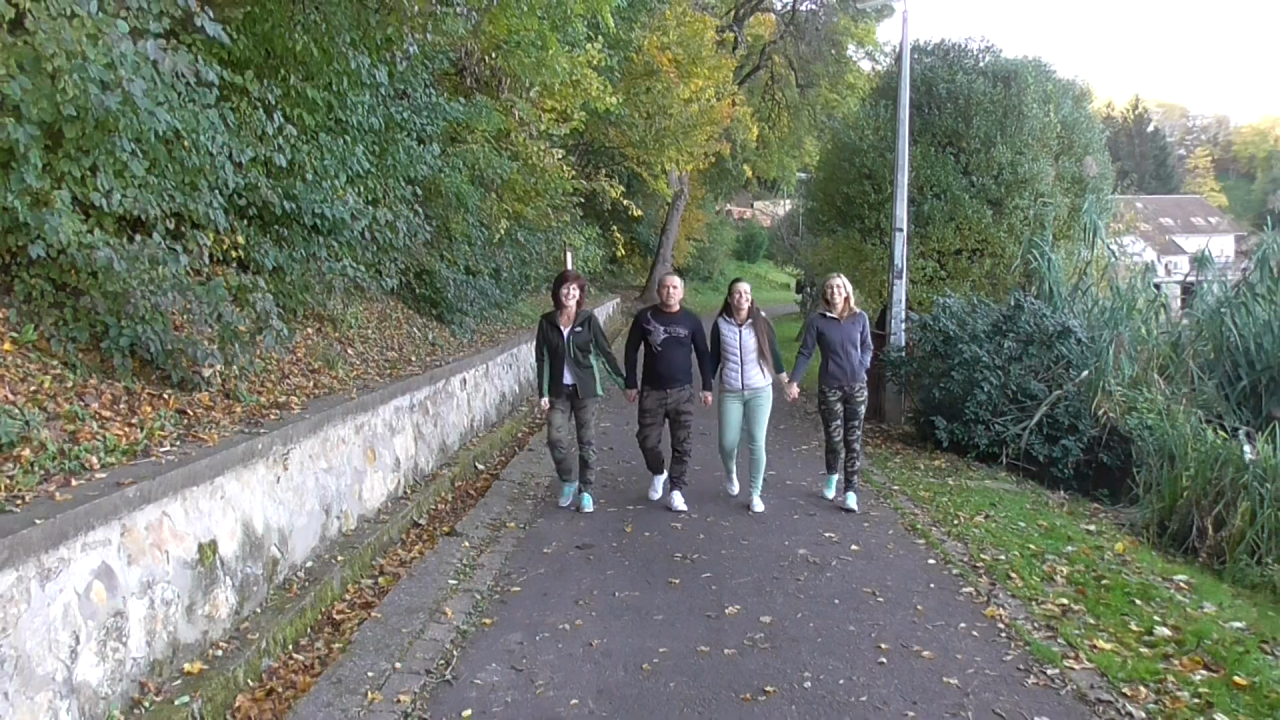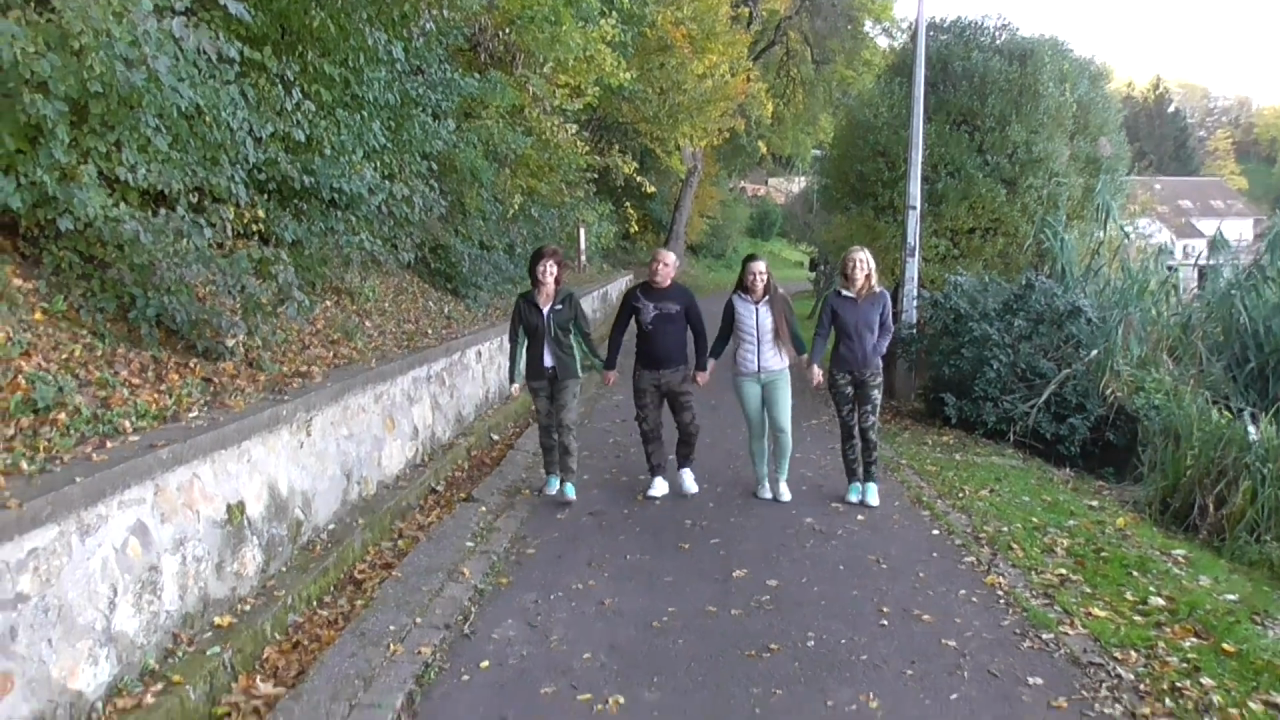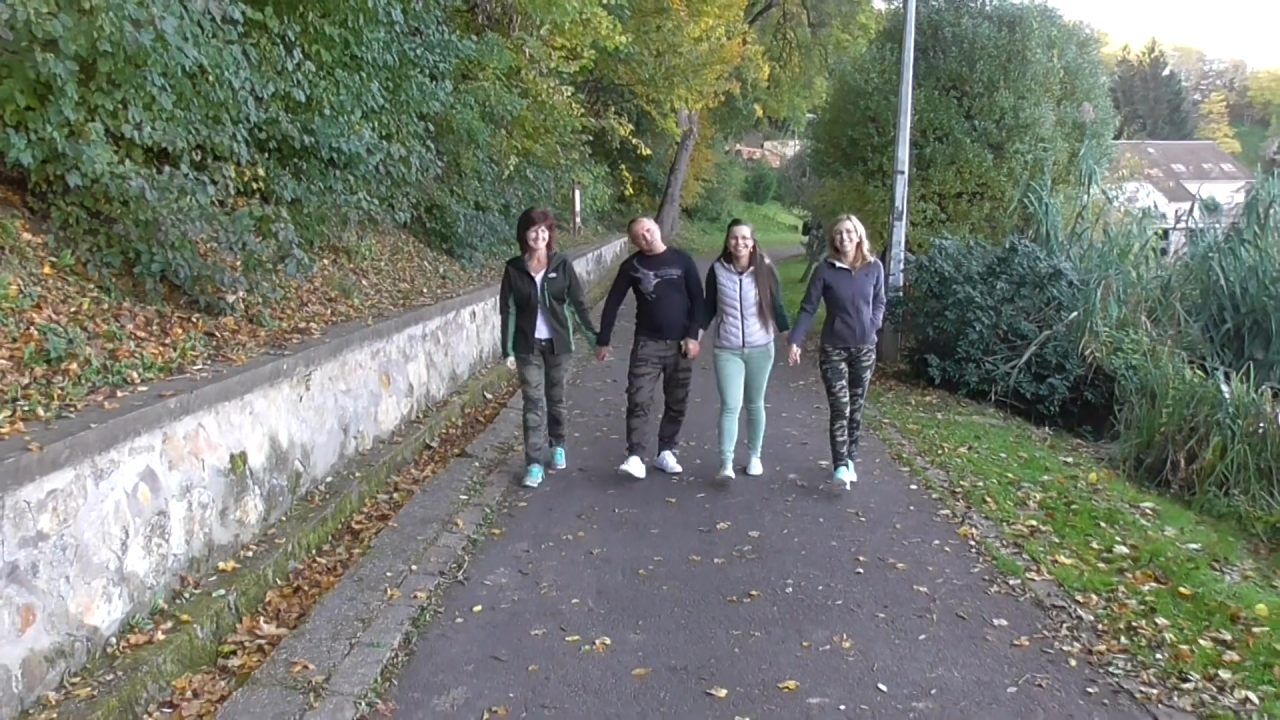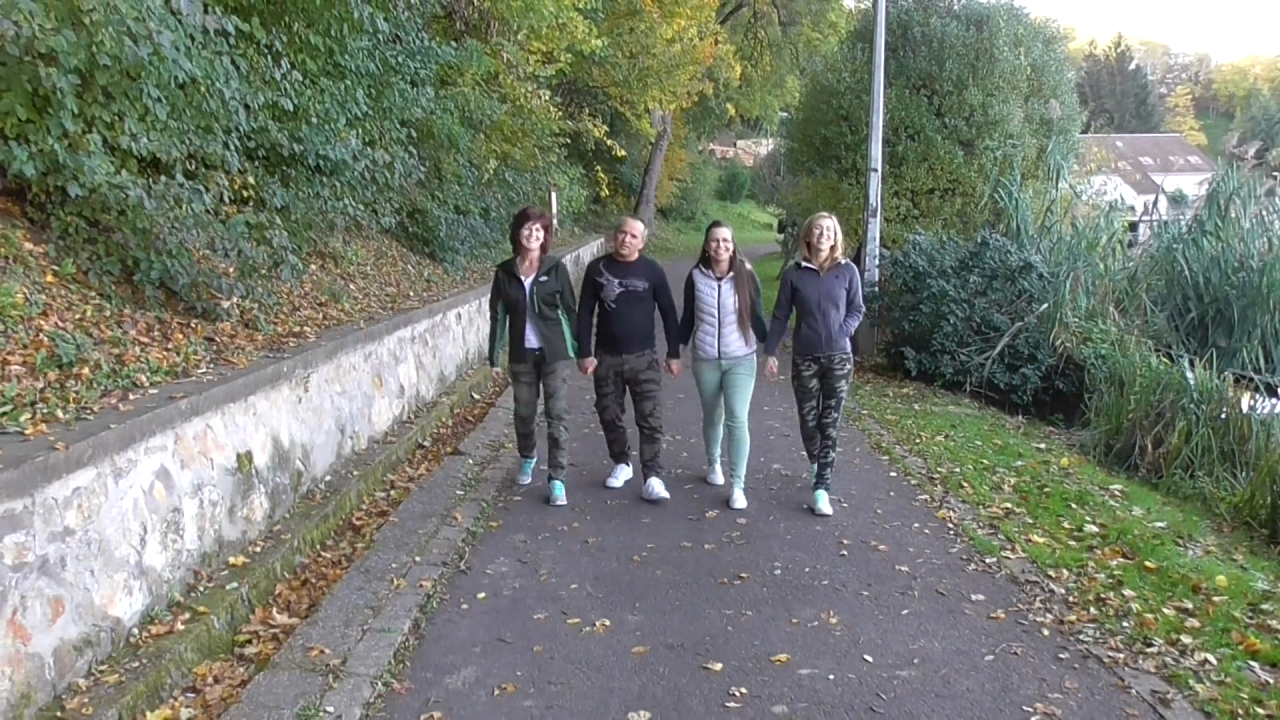
dt=1s
person 1, frame 1
left shoulder: (589, 320)
right shoulder: (547, 322)
left elbow: (605, 353)
right elbow: (542, 359)
left wrist: (624, 382)
right wrist: (543, 392)
left hip: (586, 389)
right hip: (558, 390)
left knee: (586, 441)
right knee: (556, 440)
left ankle: (585, 491)
right ankle: (568, 483)
person 1, frame 2
left shoulder: (569, 299)
right shoulder: (524, 302)
left elbow: (583, 334)
right elbow: (516, 340)
left wrist: (601, 364)
right wrist: (513, 377)
left hip: (567, 372)
right hip: (538, 374)
left knee: (566, 425)
right knee: (546, 427)
left ankle: (568, 483)
right ankle: (552, 474)
person 1, frame 3
left shoulder: (562, 265)
right shoulder: (514, 268)
left elbow: (578, 304)
right elbow: (507, 310)
left wrist: (594, 339)
right wrist: (507, 349)
left hip: (558, 343)
right hip: (528, 346)
left knee: (556, 398)
right knee: (533, 403)
left ankle: (557, 446)
right ankle: (534, 465)
person 1, frame 4
left shoulder: (556, 268)
right shoulder: (505, 272)
left elbow: (570, 310)
right elbow: (497, 316)
left wrist: (581, 351)
right wrist: (493, 357)
left hip: (555, 353)
right hip: (522, 355)
left knee: (556, 415)
right knee: (524, 414)
left ankle: (557, 480)
right ankle: (528, 457)
person 2, frame 1
left shoulder: (860, 318)
right shoulder: (817, 320)
left elbow: (867, 347)
right elbow: (805, 353)
left wrist: (861, 367)
right wrist: (794, 381)
left hip: (857, 386)
right hip: (830, 387)
left knee: (853, 441)
right knee: (834, 440)
left ankle: (850, 491)
right ankle: (831, 476)
person 2, frame 2
left shoulder: (881, 297)
right shoulder: (833, 299)
left elbow: (887, 330)
right elbow: (821, 333)
left wrist: (877, 351)
right wrist: (814, 363)
left hip: (871, 372)
right hip: (840, 372)
left knee: (868, 427)
right knee: (848, 429)
left ankle: (870, 483)
right ankle: (854, 482)
person 2, frame 3
left shoulder: (874, 268)
right shoulder: (825, 271)
left elbow: (879, 302)
right elbow: (808, 308)
left wrist: (872, 326)
right wrist: (794, 341)
left hip: (865, 348)
right hip: (833, 348)
left knee: (856, 408)
right knee: (839, 408)
left ankle: (849, 458)
right ankle: (840, 468)
person 2, frame 4
left shoulder: (847, 271)
right shoulder: (793, 273)
left elbow: (857, 310)
right elbow: (780, 316)
left wrist: (841, 332)
right wrist: (770, 353)
left hip: (838, 357)
right hip: (804, 357)
left knee: (829, 424)
right knee: (810, 422)
left ankle: (821, 488)
right ankle: (816, 463)
person 3, frame 1
left shoulder: (691, 320)
right shoulder: (644, 317)
left elbow: (703, 354)
right elbow: (631, 351)
left wrist: (707, 387)
right wrist: (630, 383)
left hip: (682, 392)
right hip: (651, 391)
left knee: (682, 445)
right knee: (647, 441)
left ankle: (676, 491)
right ankle: (659, 472)
person 3, frame 2
left shoulder: (684, 296)
right shoulder: (634, 295)
left elbow: (699, 332)
right elbow: (618, 330)
left wrist: (701, 367)
right wrist: (610, 365)
left hip: (677, 372)
right hip: (645, 373)
left knee: (688, 425)
right knee: (649, 429)
left ankle: (685, 469)
right ankle: (658, 478)
person 3, frame 3
left shoulder: (682, 259)
right shoulder: (631, 266)
left elbow: (697, 299)
right elbow: (613, 302)
left wrist: (693, 335)
right wrist: (603, 341)
left hip: (680, 343)
right hip: (647, 343)
left knee: (676, 403)
right knee: (639, 400)
left ankle: (665, 453)
right ankle: (635, 458)
person 3, frame 4
left shoulder: (652, 271)
right shoulder: (597, 269)
left elbow: (668, 313)
right elbow: (585, 312)
left wrist: (673, 354)
right wrist: (585, 353)
left hip: (644, 357)
right hip: (607, 356)
left knee: (649, 419)
right knee: (609, 416)
left ankle: (652, 479)
right ankle: (622, 464)
person 4, frame 1
left shoulder: (761, 322)
right shoulder: (720, 324)
left elbow: (773, 353)
right elbow: (714, 357)
left wrist: (787, 383)
left hip: (760, 391)
right hip: (730, 393)
left knee: (757, 443)
right knee: (727, 443)
left ankle: (755, 494)
right ankle: (731, 475)
person 4, frame 2
left shoulder: (779, 299)
right shoulder: (735, 302)
left elbow: (793, 333)
right elbow: (723, 336)
right wrist: (708, 367)
left hip: (777, 374)
right hip: (745, 376)
left knee: (782, 428)
right knee: (757, 430)
left ankle: (781, 481)
right ankle: (762, 482)
person 4, frame 3
left shoulder: (765, 269)
right shoulder: (717, 271)
left elbow: (776, 306)
right elbow: (708, 307)
left hip: (760, 349)
right hip: (726, 350)
left knee: (755, 404)
right knee: (731, 405)
left ankle: (754, 455)
right ankle: (726, 464)
person 4, frame 4
left shoulder: (746, 276)
right shoulder: (695, 277)
left elbow: (757, 316)
right elbow: (688, 317)
left hip: (741, 360)
right hip: (705, 360)
left knee: (737, 421)
right knee: (712, 418)
left ankle: (737, 486)
right ankle: (713, 463)
